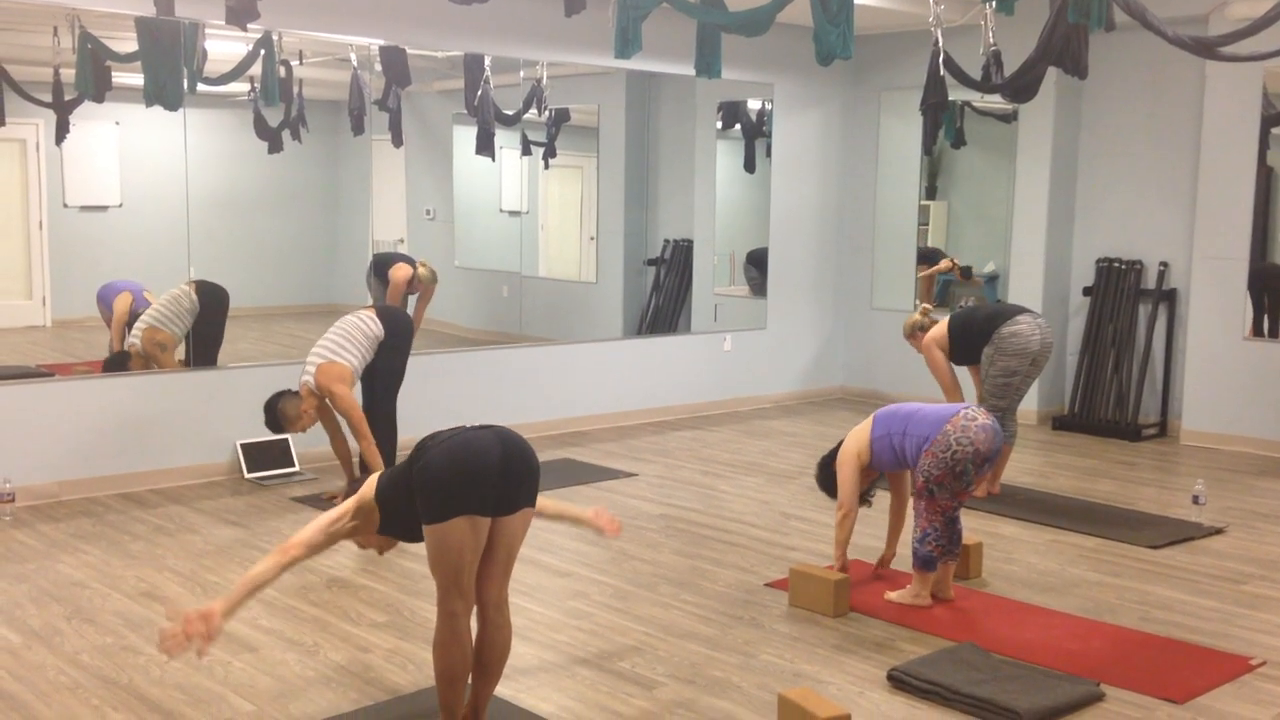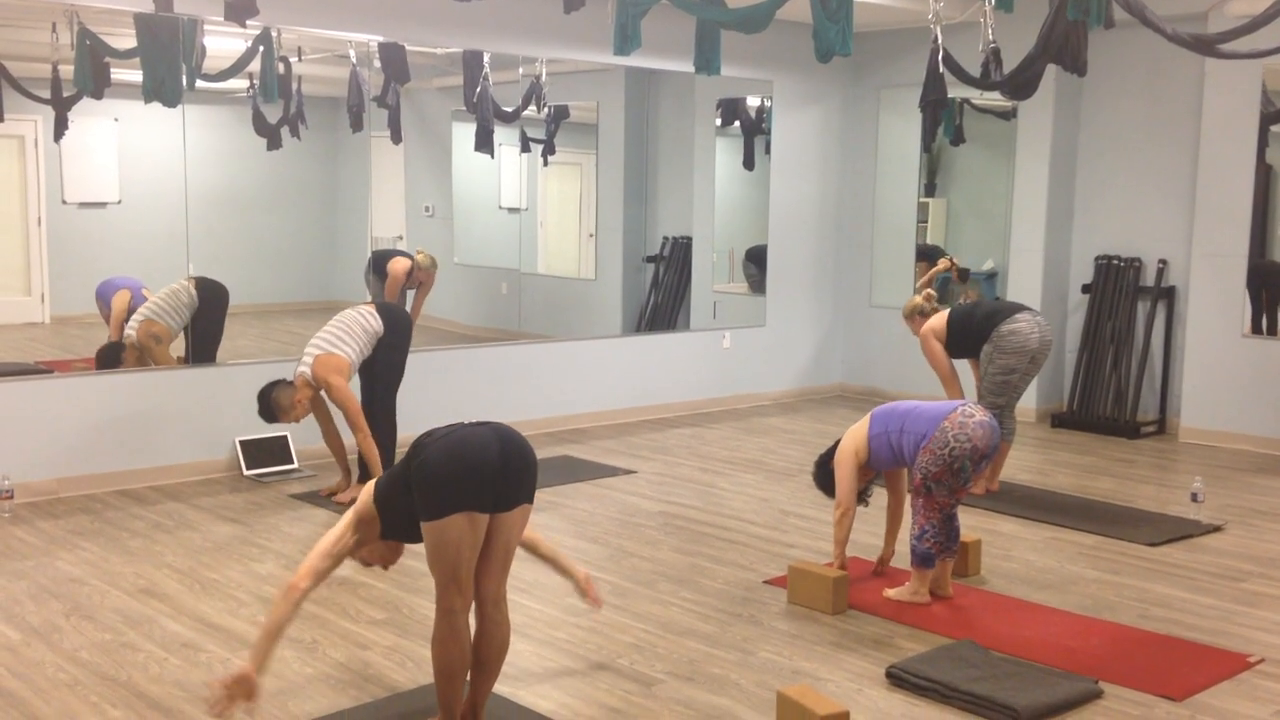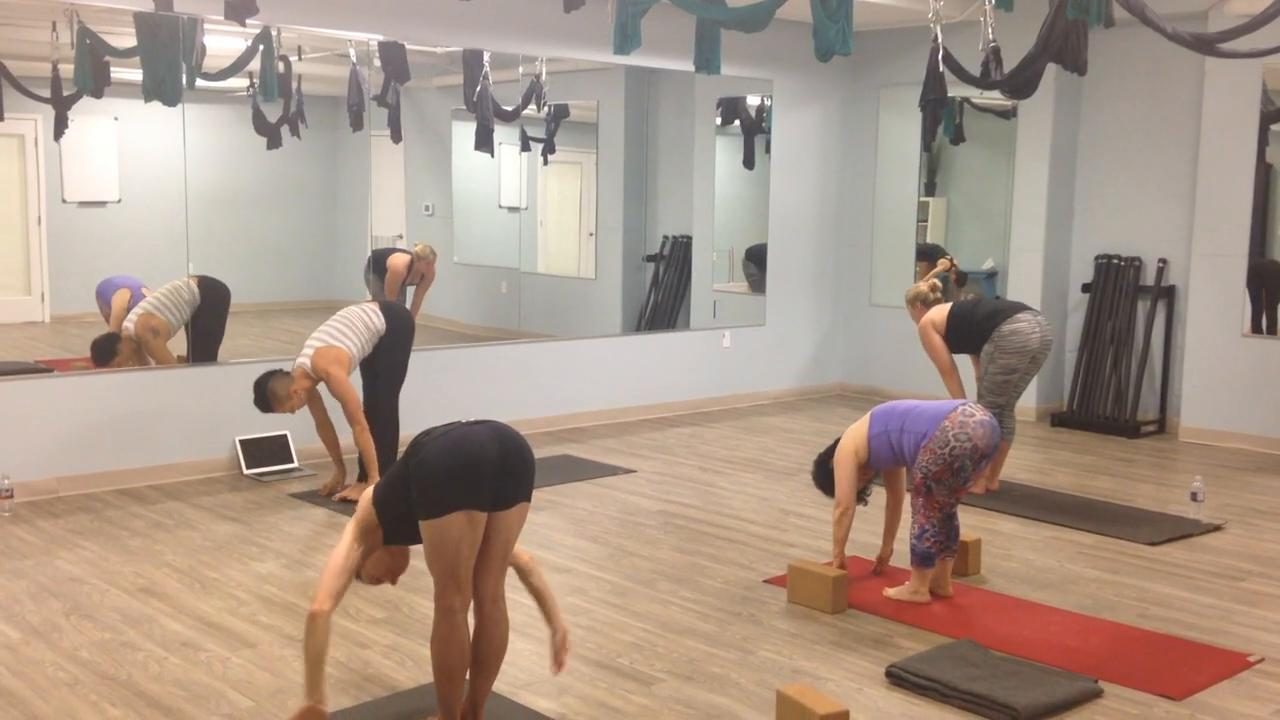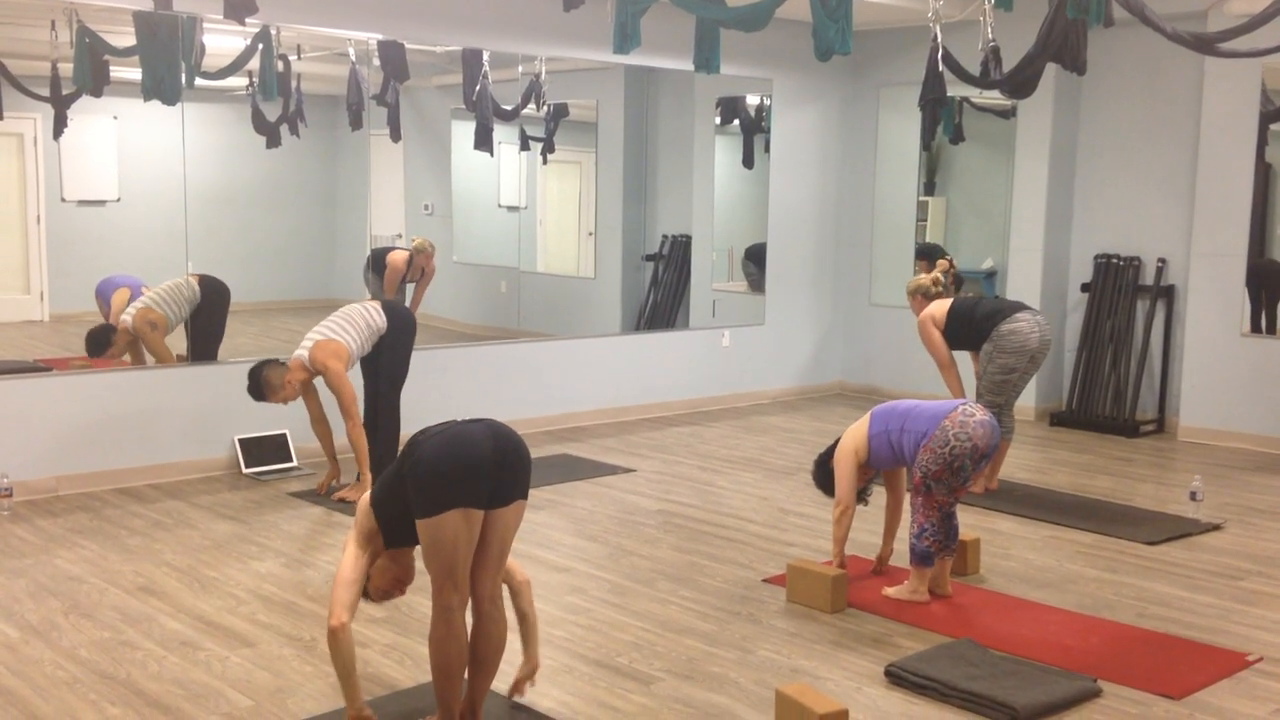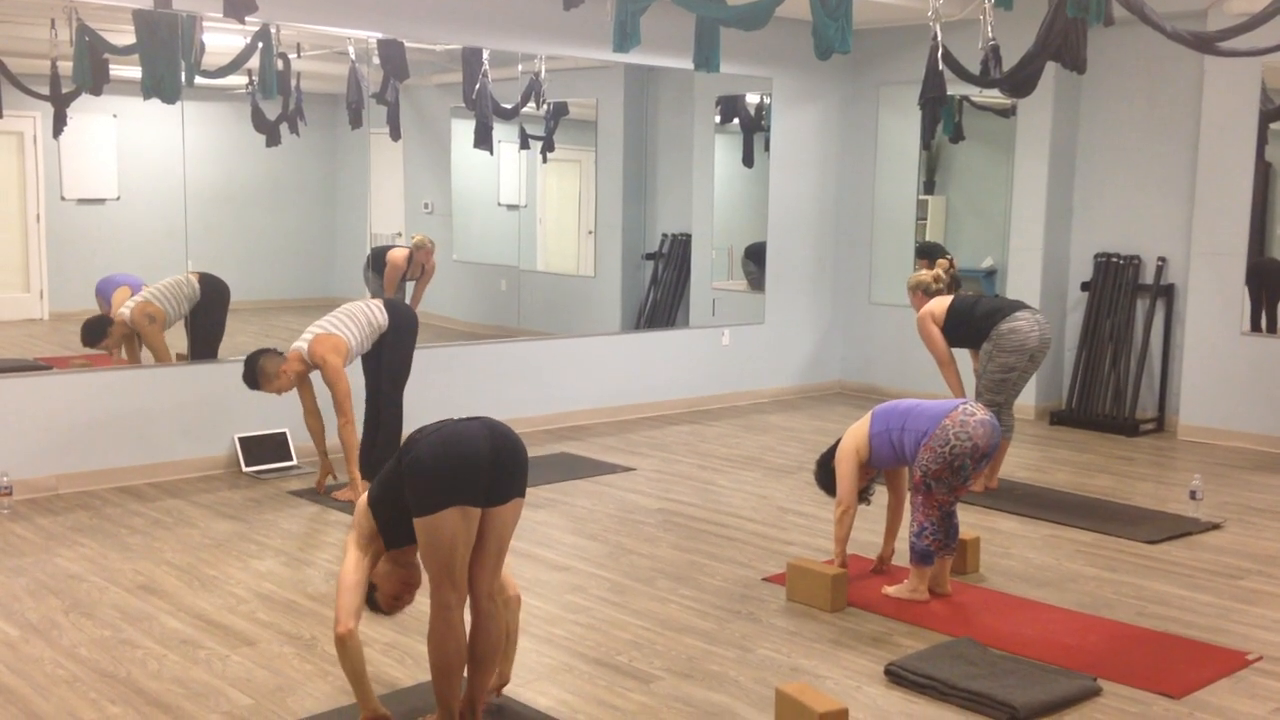
dt=0.2s
person 1, frame 1
left shoulder: (361, 509)
left elbow: (286, 555)
right elbow: (511, 503)
left wrist: (221, 609)
right wrist: (585, 516)
left hip: (453, 466)
right hip: (515, 449)
left knee: (455, 611)
right knee: (493, 603)
person 1, frame 2
left shoulder: (363, 521)
left elbow: (299, 586)
right elbow: (523, 536)
left wrist: (254, 667)
right wrist: (573, 572)
left hip: (451, 462)
right hip: (514, 447)
left knee: (453, 607)
right knee: (492, 599)
person 1, frame 3
left shoulder: (364, 531)
left elbow: (320, 609)
right elbow: (523, 561)
right wrist: (556, 624)
left hip: (449, 462)
right hip: (512, 446)
left knee: (452, 606)
right knee: (491, 598)
person 1, frame 4
left shoulder: (366, 538)
left elbow: (338, 623)
right elbow: (519, 581)
right wrist: (531, 655)
left hip: (446, 461)
right hip: (508, 445)
left knee: (449, 605)
right knee: (488, 596)
person 1, frame 5
left shoulder: (366, 541)
left elbow: (345, 629)
right elbow: (509, 596)
right wrist: (503, 671)
left hip: (443, 460)
right hip: (506, 445)
left knee: (448, 604)
right knee: (487, 595)
person 2, frame 1
left shoulder: (930, 341)
right shoulder: (959, 330)
left elbow: (952, 392)
right elbow: (983, 385)
left hip: (1012, 337)
left knee: (989, 414)
right knee: (1006, 413)
left ankle: (978, 483)
right ankle: (993, 481)
person 2, frame 2
left shoulder: (928, 331)
right shoulder: (958, 320)
left elbow: (950, 380)
right elbow: (982, 375)
left hip: (1011, 335)
left knee: (988, 411)
right knee: (1004, 411)
left ankle: (976, 481)
right ankle: (992, 479)
person 2, frame 3
left shoulder: (927, 323)
right shoulder: (958, 313)
left elbow: (949, 372)
right elbow: (980, 365)
right wrist: (981, 405)
left hip: (1011, 335)
left knee: (987, 411)
right knee: (1004, 409)
left ankle: (976, 481)
right ankle: (992, 478)
person 2, frame 4
left shoulder: (927, 317)
right shoulder: (958, 309)
left elbow: (947, 367)
right elbow: (979, 360)
left hip: (1010, 334)
left knee: (985, 410)
right knee: (1003, 409)
left ankle: (975, 480)
right ankle: (991, 478)
person 2, frame 5
left shoulder: (926, 315)
right shoulder: (959, 306)
left elbow: (946, 363)
right elbow: (978, 357)
left hip: (1010, 333)
right hip: (1039, 325)
left knee: (985, 409)
right knee: (1002, 408)
left ankle: (975, 478)
right ankle: (990, 477)
person 3, frame 1
left shoulder: (851, 449)
right shoulder: (886, 447)
left elbow: (846, 509)
right elbow: (899, 499)
left wrist: (840, 557)
right wrist: (890, 549)
left hip: (955, 437)
left knee: (928, 512)
right knee: (947, 510)
left ankle: (919, 592)
right ankle: (942, 585)
person 3, frame 2
left shoulder: (849, 447)
right shoulder: (883, 446)
left elbow: (845, 508)
right elbow: (896, 498)
left wrist: (839, 556)
right wrist: (888, 548)
left hip: (953, 434)
left knee: (925, 510)
right knee: (945, 507)
left ankle: (918, 590)
right ankle: (941, 583)
person 3, frame 3
left shoulder: (848, 446)
right shoulder: (883, 446)
left elbow: (844, 507)
right elbow: (895, 498)
left wrist: (838, 555)
right wrist: (886, 547)
left hip: (954, 434)
left knee: (925, 508)
right knee: (944, 507)
left ankle: (918, 589)
right ankle: (941, 582)
person 3, frame 4
left shoulder: (848, 446)
right shoulder: (883, 446)
left elbow: (844, 507)
right elbow: (895, 497)
left wrist: (837, 555)
right wrist: (886, 547)
left hip: (953, 433)
left knee: (925, 507)
right knee: (943, 506)
left ankle: (917, 589)
right ankle: (940, 581)
person 3, frame 5
left shoulder: (849, 446)
right shoulder: (884, 444)
left elbow: (845, 506)
right elbow: (897, 497)
left wrist: (839, 554)
right wrist: (887, 547)
left hip: (953, 432)
left knee: (925, 506)
right knee: (943, 505)
left ankle: (916, 587)
right ankle: (939, 580)
person 4, frame 1
left shoulder: (332, 388)
right shoulder: (308, 392)
left elbow: (366, 439)
right elbow: (336, 436)
right wrist: (352, 481)
left hip: (393, 328)
right hip: (366, 324)
left knee: (382, 409)
right knee: (371, 407)
person 4, frame 2
left shoulder: (329, 379)
right shoulder: (302, 383)
left elbow: (362, 433)
right elbow: (328, 430)
right wrist: (346, 476)
left hip: (392, 324)
right hip: (366, 320)
left knee: (381, 406)
right knee: (370, 405)
right ankle: (366, 480)
person 4, frame 3
left shoulder: (329, 371)
right shoulder: (300, 376)
left elbow: (360, 426)
right elbow: (323, 424)
left wrist: (374, 479)
right wrist: (340, 469)
left hip: (394, 324)
right hip: (370, 321)
left knee: (384, 405)
right knee: (372, 404)
right ankle: (365, 479)
person 4, frame 4
left shoulder: (327, 364)
right shoulder: (297, 367)
left elbow: (353, 422)
right elbow: (318, 419)
left wrist: (366, 476)
right wrist: (333, 464)
left hip: (395, 323)
right hip: (372, 323)
left knee: (386, 404)
right knee: (373, 404)
right ankle: (369, 478)
person 4, frame 5
left shoulder: (325, 358)
right shoulder: (294, 359)
left elbow: (346, 419)
right elbow: (311, 413)
left wrist: (354, 474)
right wrist: (324, 460)
left hip: (397, 322)
right hip: (375, 324)
left knee: (388, 403)
right knee: (374, 403)
right ankle: (369, 476)
